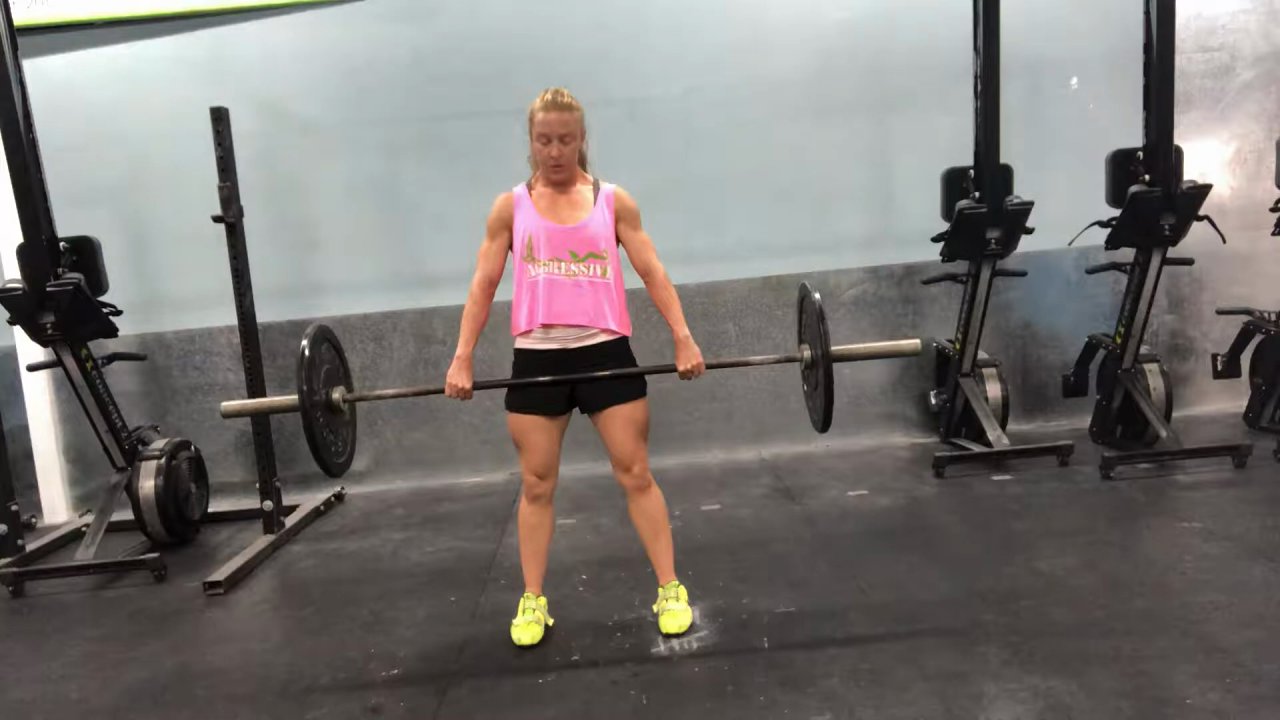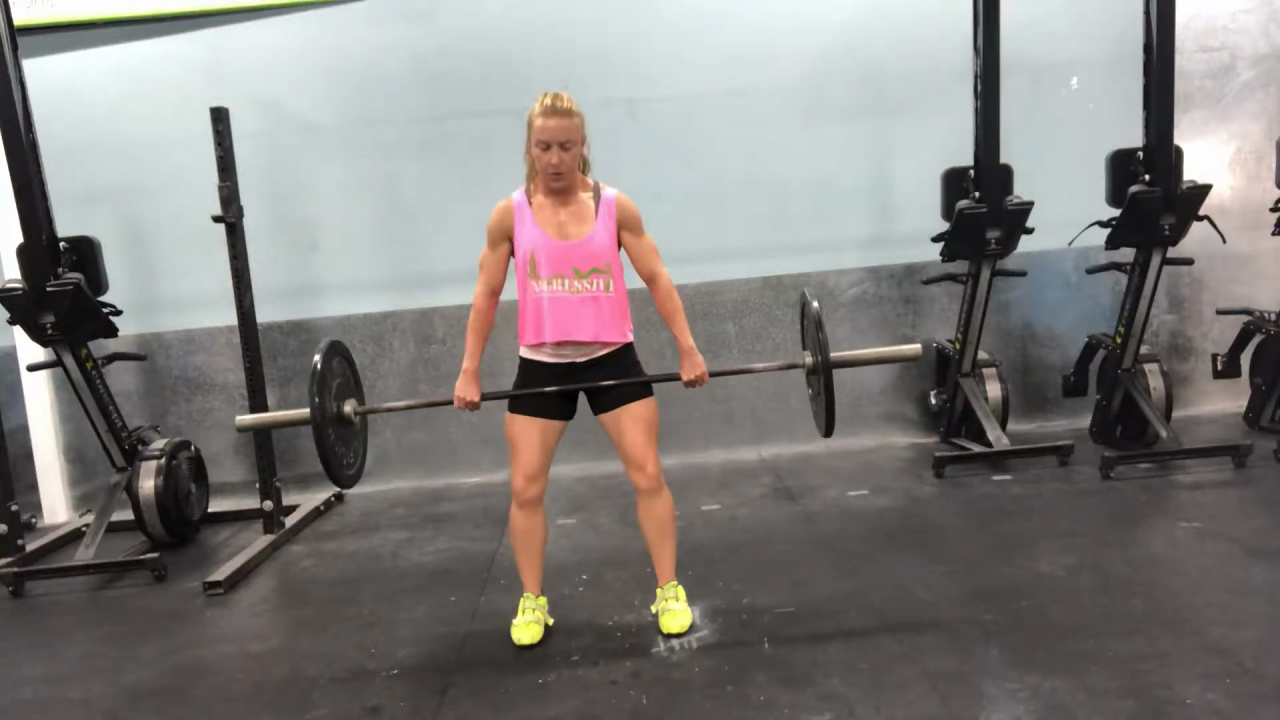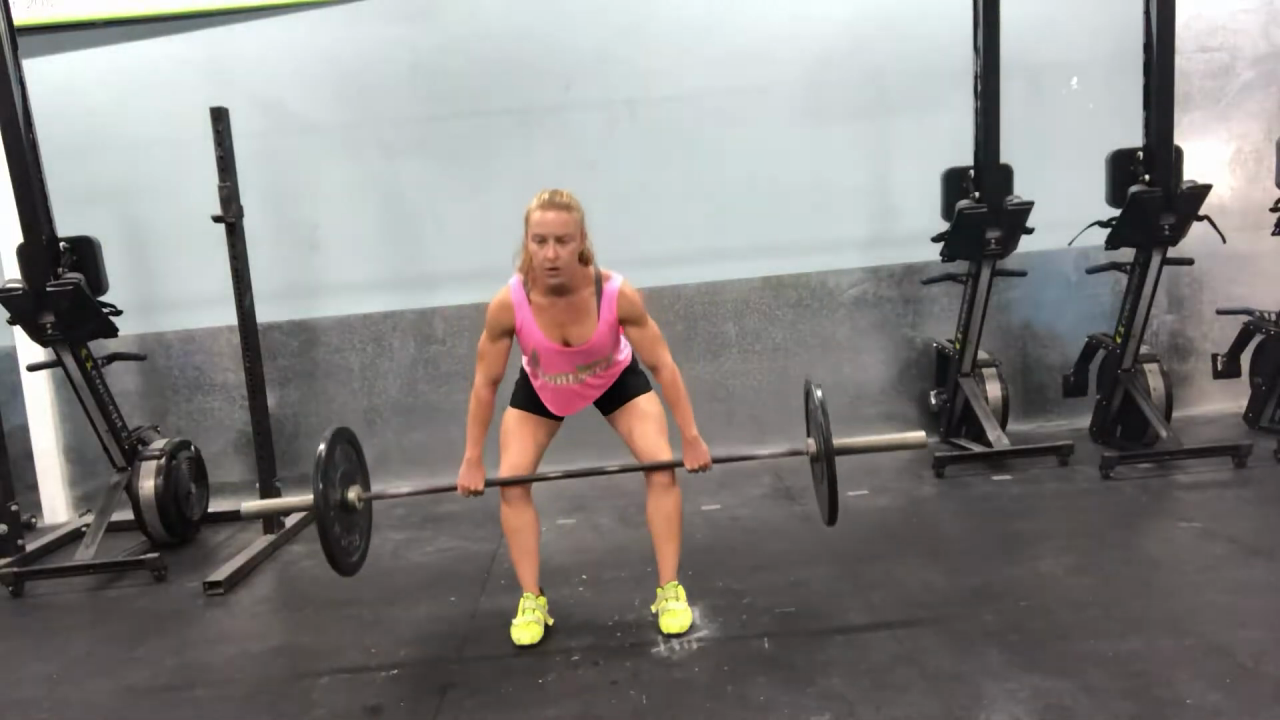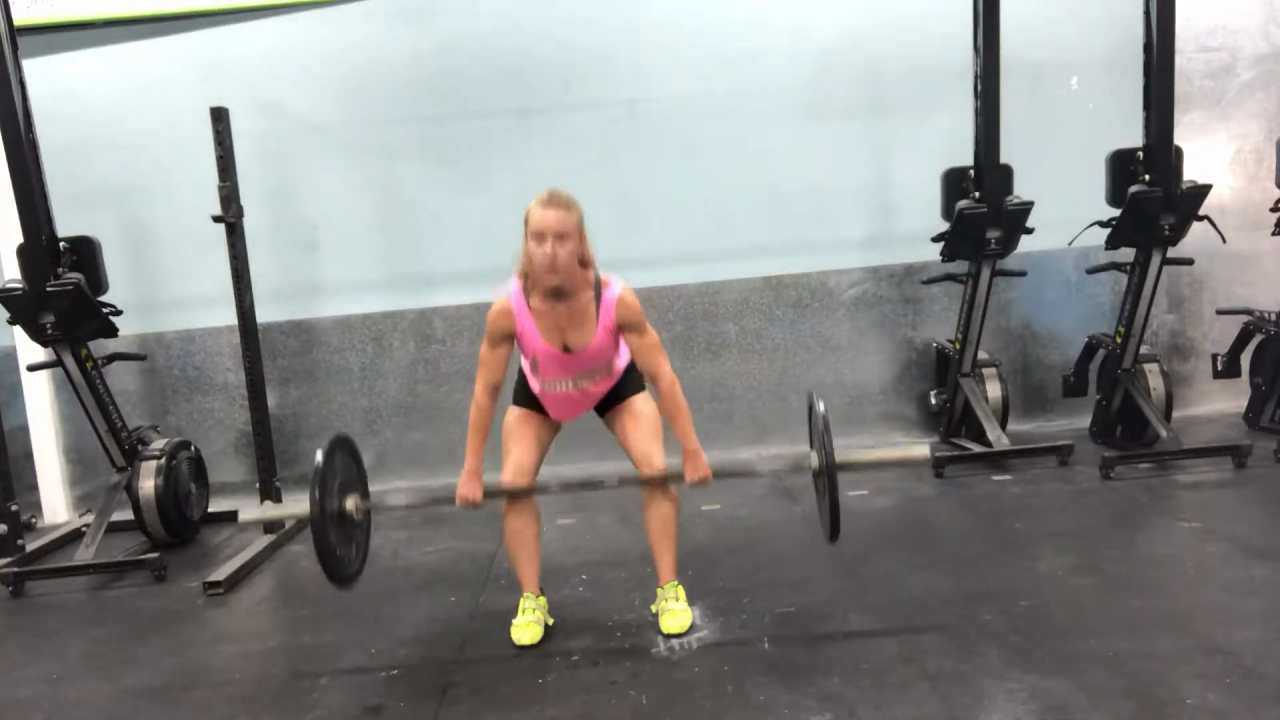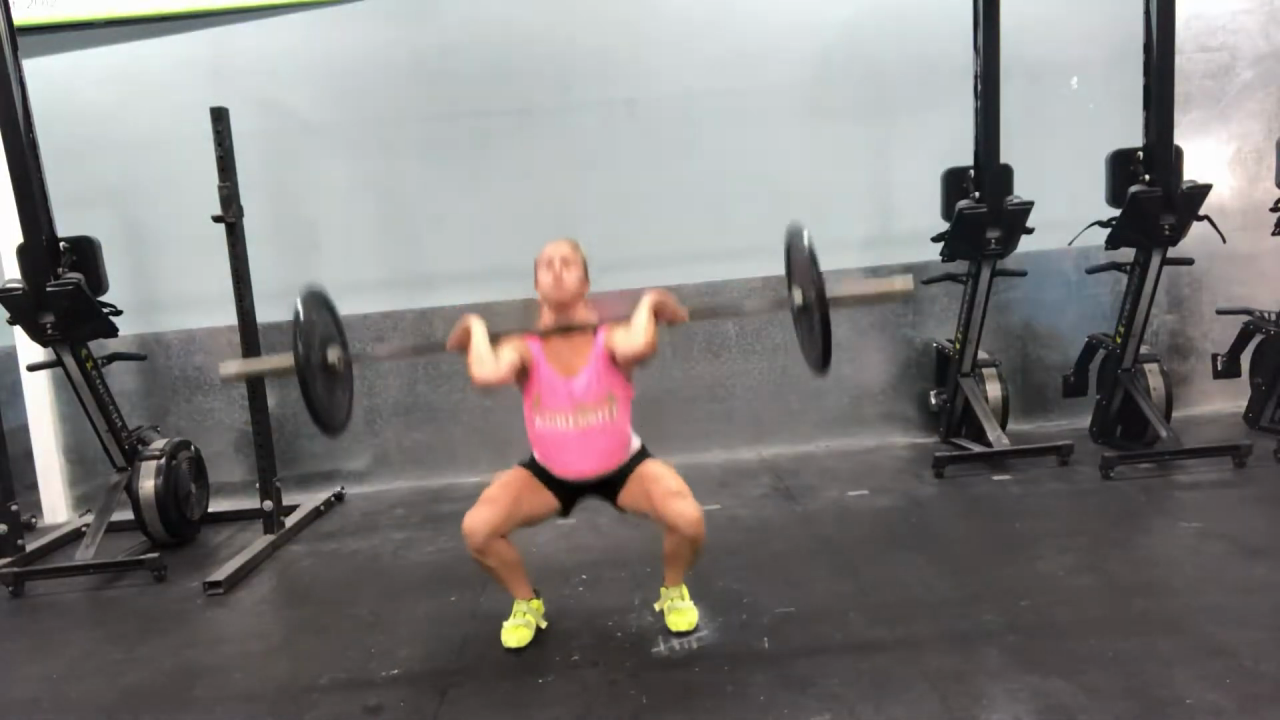
dt=1s
person 1, frame 1
left shoulder: (613, 200)
right shoulder: (510, 206)
left elbow: (652, 271)
right elbow: (483, 285)
left wrist: (683, 337)
right wrist: (462, 356)
left hip: (606, 351)
right hip: (536, 357)
left knee: (635, 474)
right knee: (536, 484)
left ankle: (670, 590)
right ankle: (533, 602)
person 1, frame 2
left shoulder: (615, 205)
right shoulder: (509, 214)
left elbow: (656, 278)
right elbow: (486, 294)
left wrist: (687, 347)
right wrist: (469, 369)
left hip: (611, 358)
right hip: (541, 365)
left knee: (648, 476)
right knee: (526, 488)
left ankle: (669, 591)
right ankle: (532, 601)
person 1, frame 3
left shoulder: (618, 294)
right shoulder: (508, 303)
left elbow: (662, 365)
right elbow: (486, 382)
left wrist: (691, 437)
right wrist: (472, 458)
left hip: (615, 379)
right hip: (539, 388)
left knee: (662, 470)
right knee: (512, 485)
left ankle: (669, 591)
right ankle: (531, 601)
person 1, frame 4
left shoulder: (616, 299)
right shoulder: (508, 309)
left elbow: (660, 374)
right elbow: (486, 390)
left wrist: (692, 450)
right wrist: (471, 469)
left hip: (614, 382)
right hip: (539, 390)
left knee: (656, 471)
right knee: (514, 484)
left ankle: (669, 590)
right ankle: (532, 600)
person 1, frame 5
left shoulder: (611, 340)
right shoulder: (524, 349)
left elbow: (640, 346)
right elbow: (485, 375)
left wrist: (649, 304)
right wrist: (477, 330)
left hip: (621, 465)
right hip: (551, 472)
left knee: (689, 520)
right knee: (476, 530)
left ankle: (673, 591)
right ankle: (526, 604)
